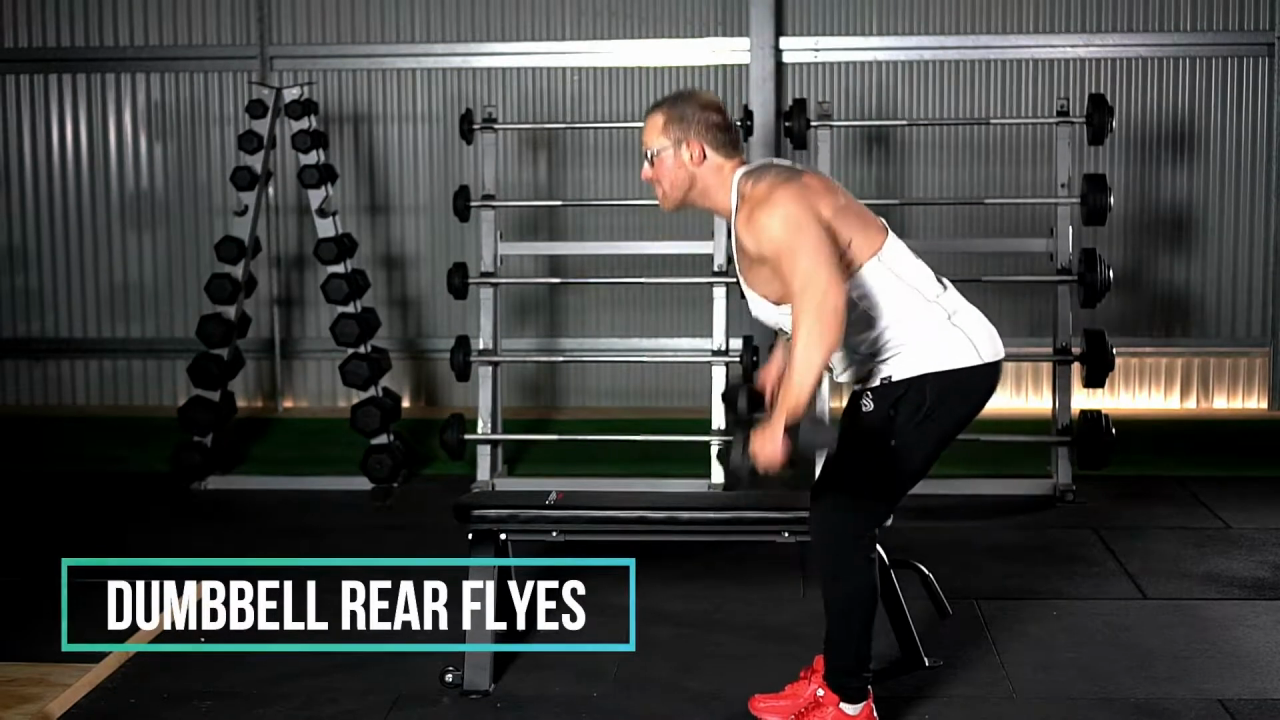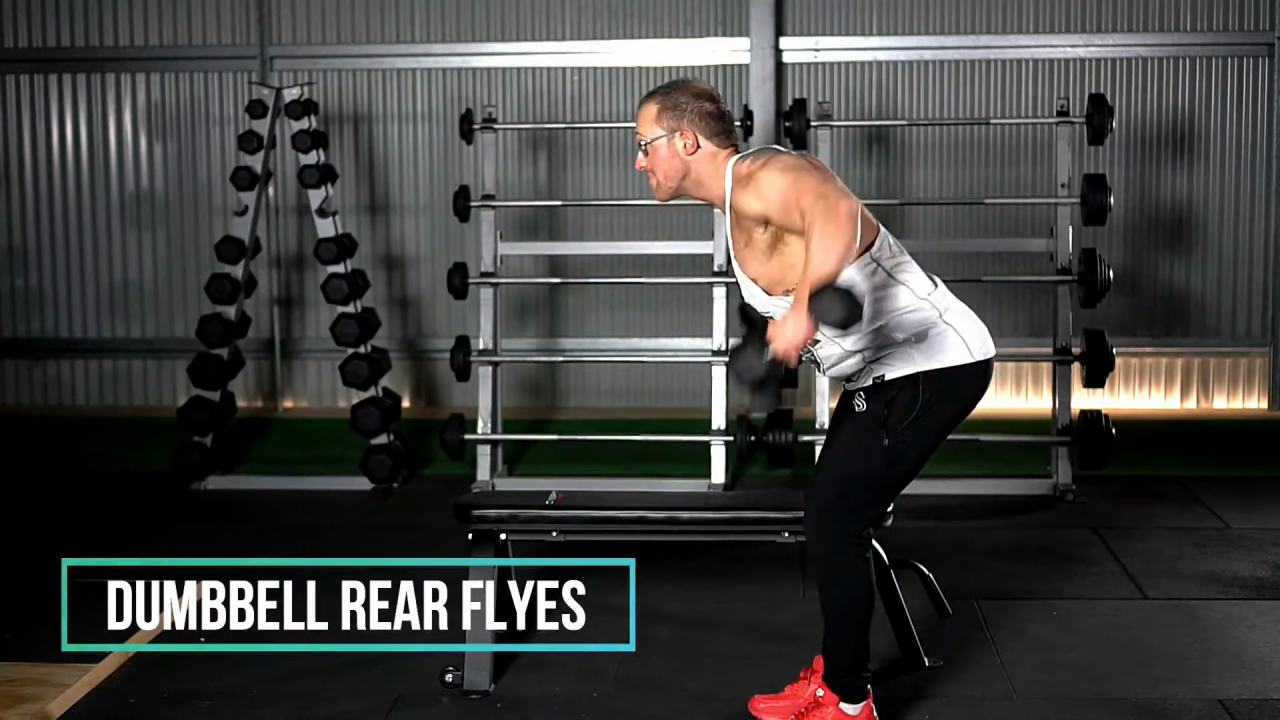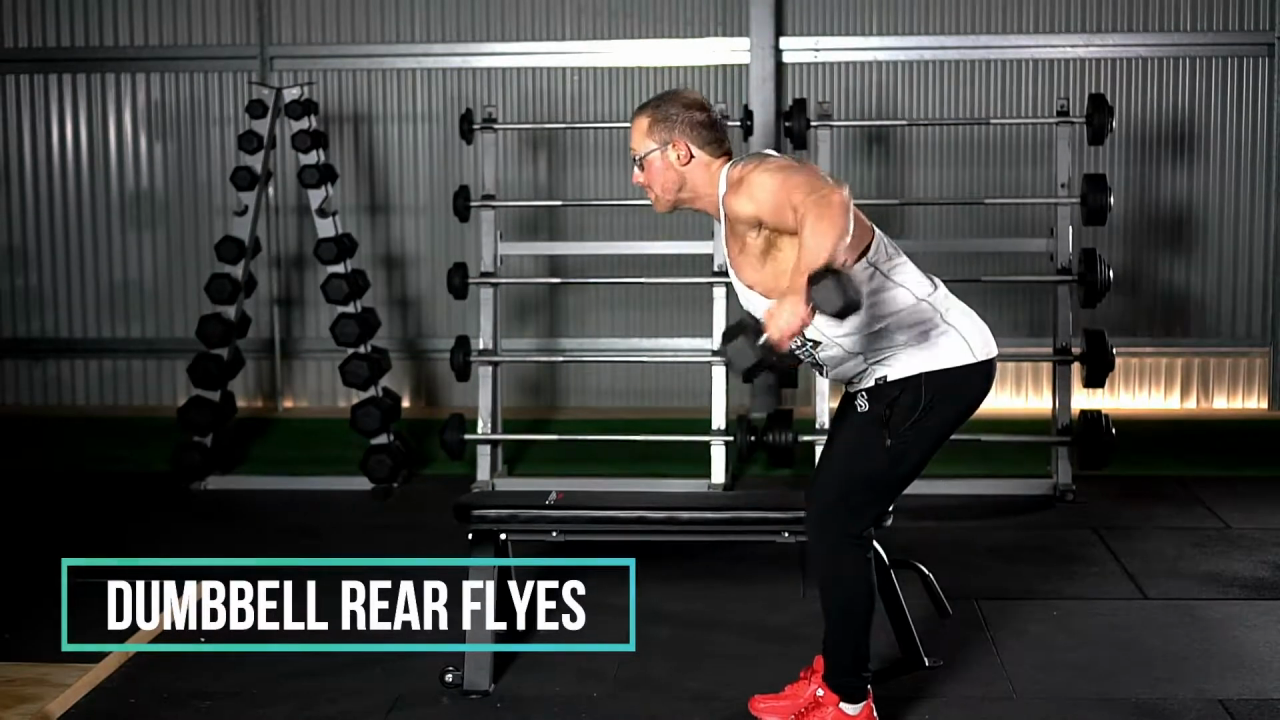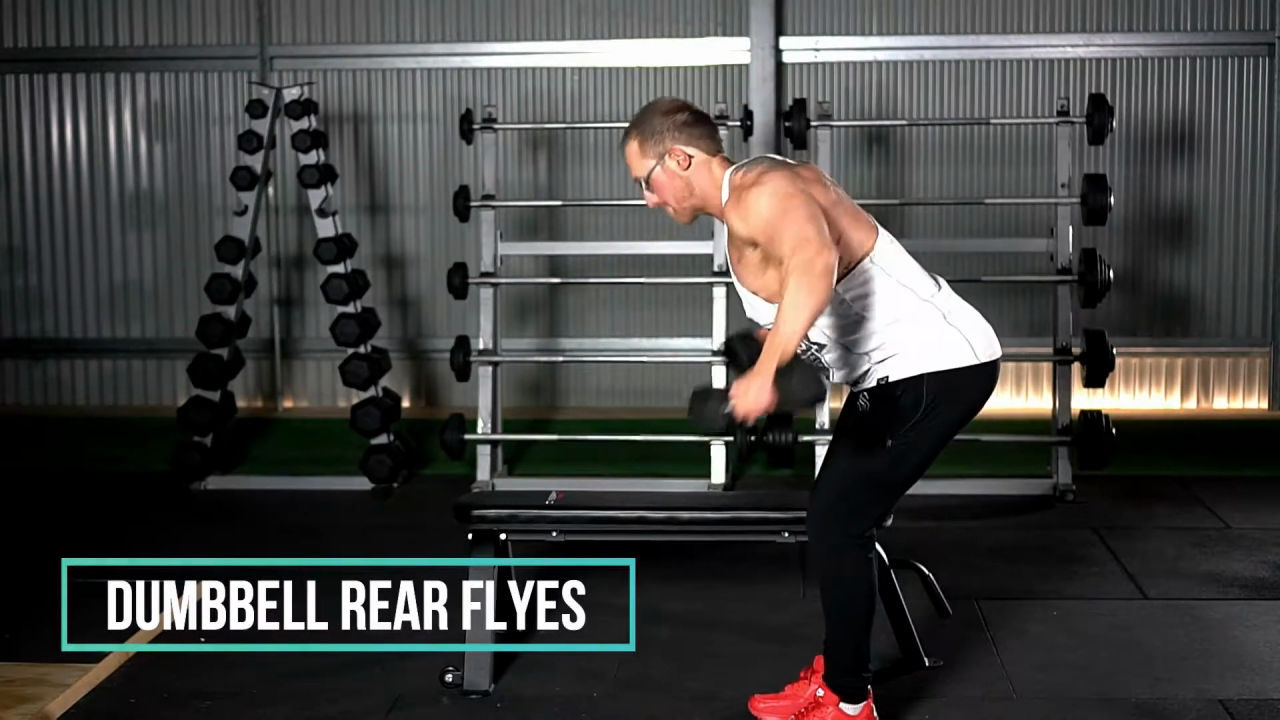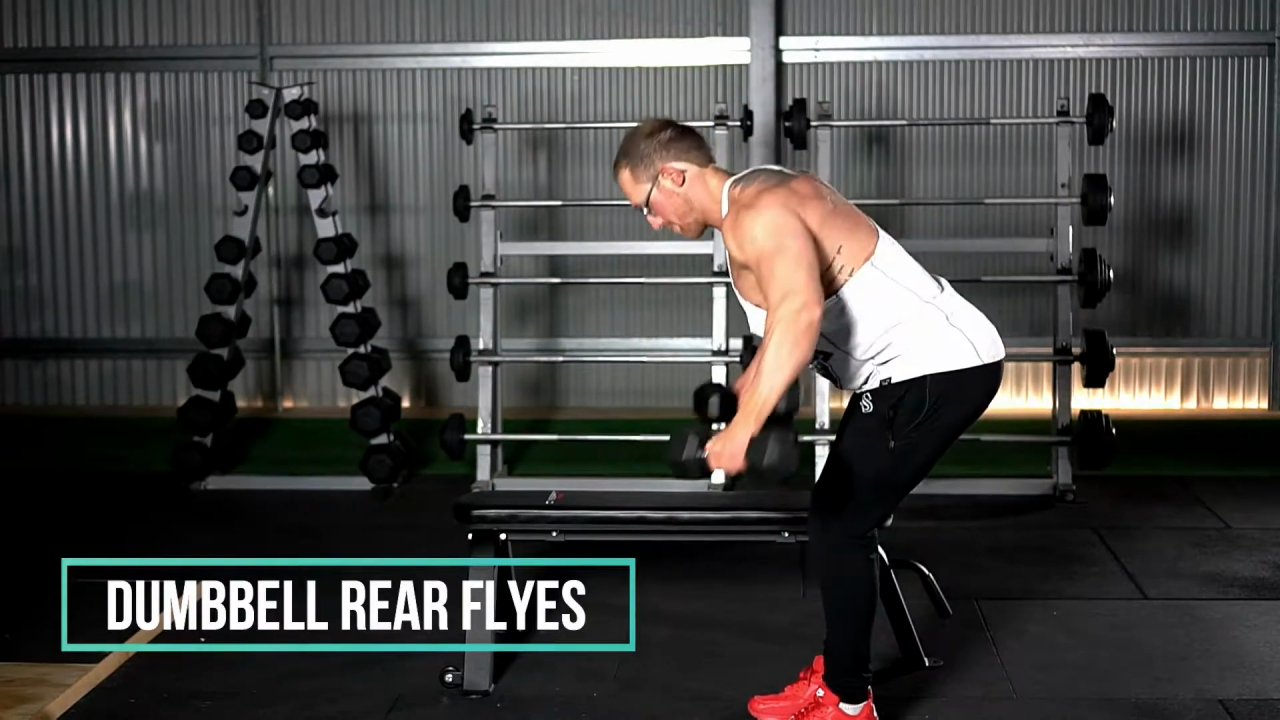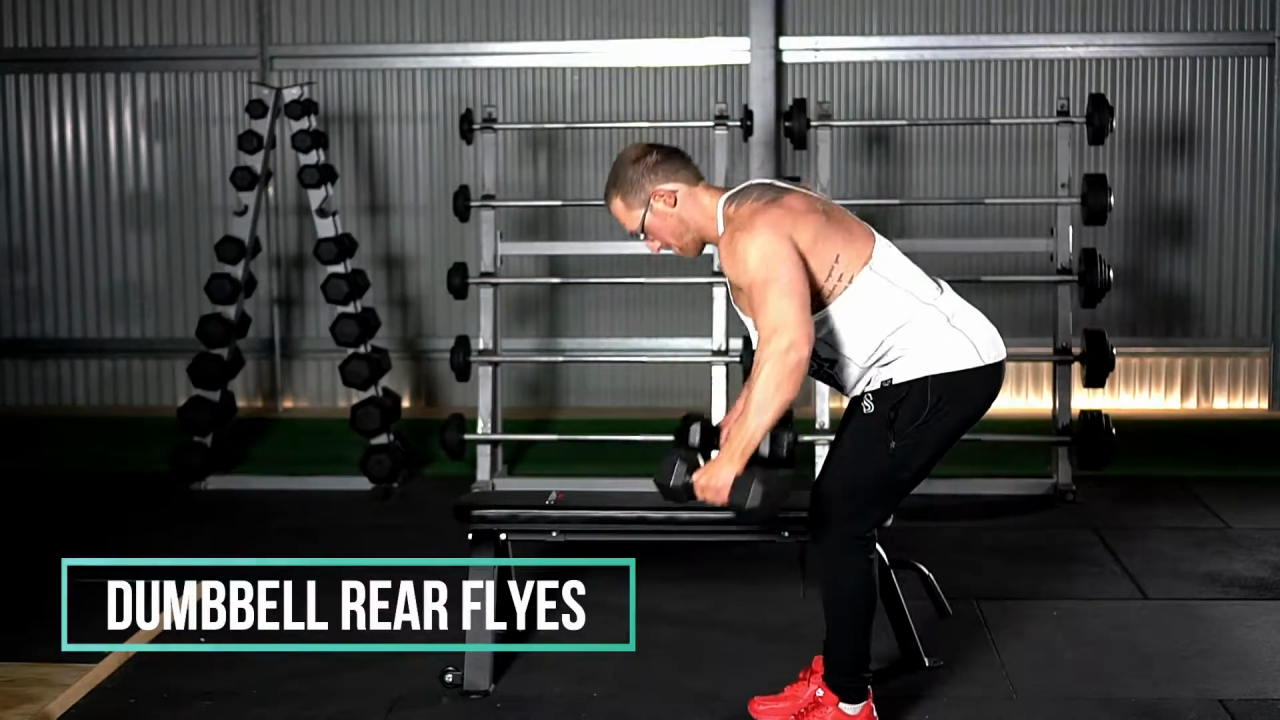
dt=0.2s
person 1, frame 1
left shoulder: (764, 204)
right shoulder: (760, 197)
left elbow: (827, 297)
left wrist: (781, 422)
right wrist: (779, 366)
left hip: (939, 367)
right hip: (921, 360)
left knee: (840, 522)
right knee: (838, 512)
person 1, frame 2
left shoulder: (756, 182)
right shoulder: (747, 189)
left elbow: (838, 211)
left wrist: (801, 305)
right wrist: (796, 307)
left hip: (929, 364)
right hip: (905, 361)
left knee: (834, 522)
right knee: (832, 514)
person 1, frame 3
left shoulder: (751, 188)
right shoulder: (747, 189)
left elbow: (832, 209)
left wrist: (795, 300)
right wrist: (791, 304)
left hip: (932, 363)
right hip: (907, 360)
left knee: (835, 521)
right knee: (834, 515)
person 1, frame 4
left shoulder: (754, 196)
right shoulder: (758, 188)
left elbow: (815, 264)
left wrist: (765, 373)
right wrist: (776, 342)
left hip: (935, 366)
right hip: (924, 358)
left knee: (836, 522)
right knee: (837, 515)
person 1, frame 5
left shoulder: (754, 213)
right shoulder: (761, 198)
left elbow: (800, 314)
right elbow: (792, 306)
left wrist: (742, 429)
right wrist: (755, 378)
left hip: (939, 368)
right hip: (927, 359)
left knee: (839, 523)
right knee: (836, 516)
person 1, frame 6
left shoulder: (750, 233)
right shoulder: (754, 212)
left elbow: (789, 350)
right elbow: (785, 334)
left wrist: (730, 460)
right wrist: (744, 409)
left hip: (940, 370)
right hip: (932, 360)
left knee: (838, 523)
right knee: (836, 517)
